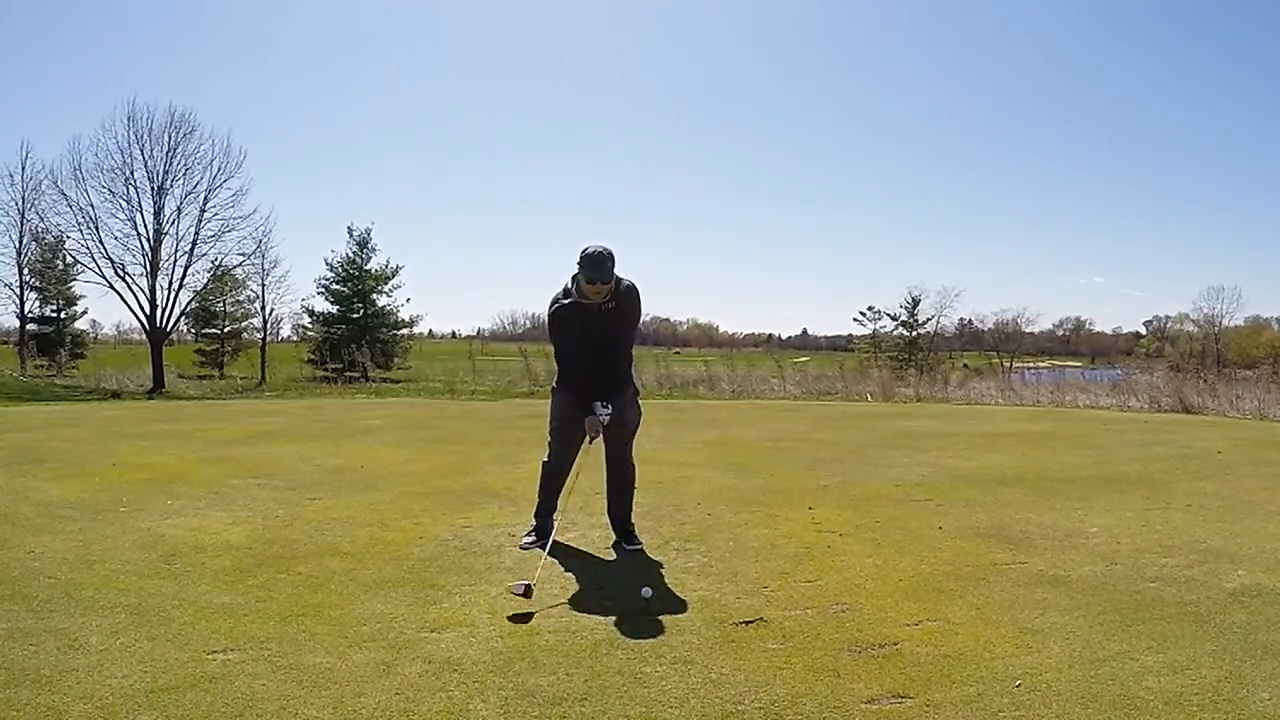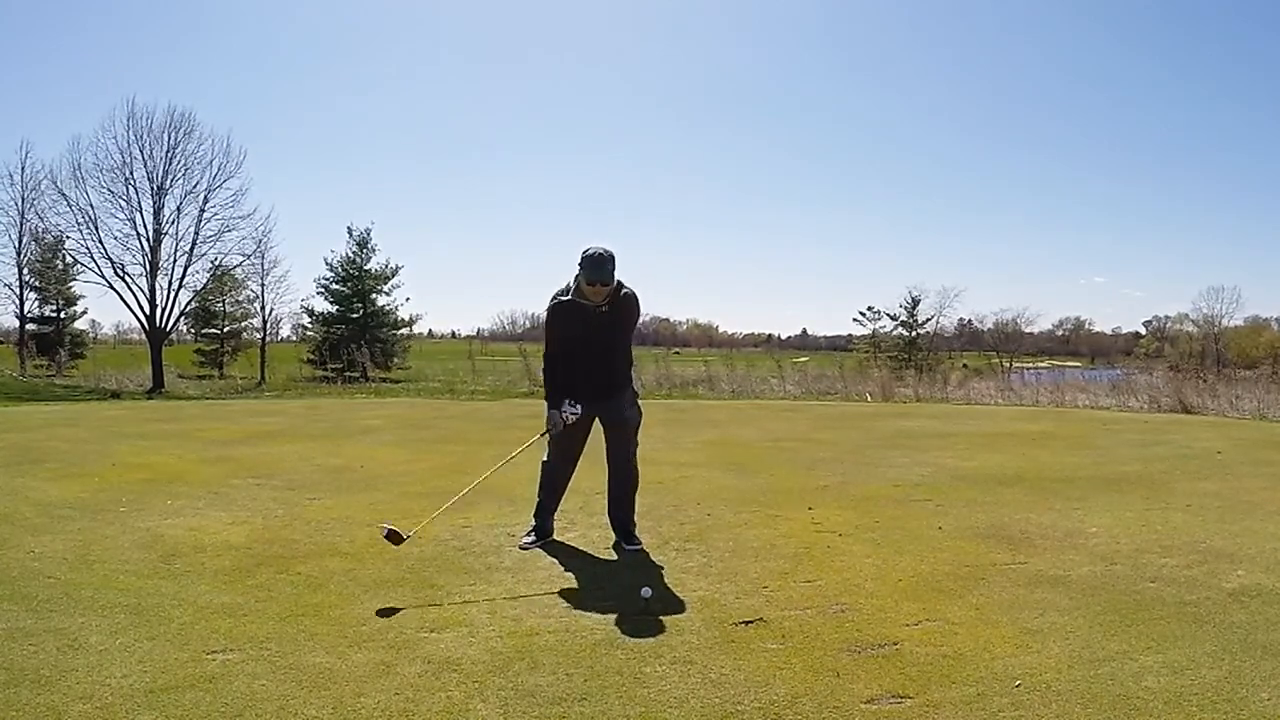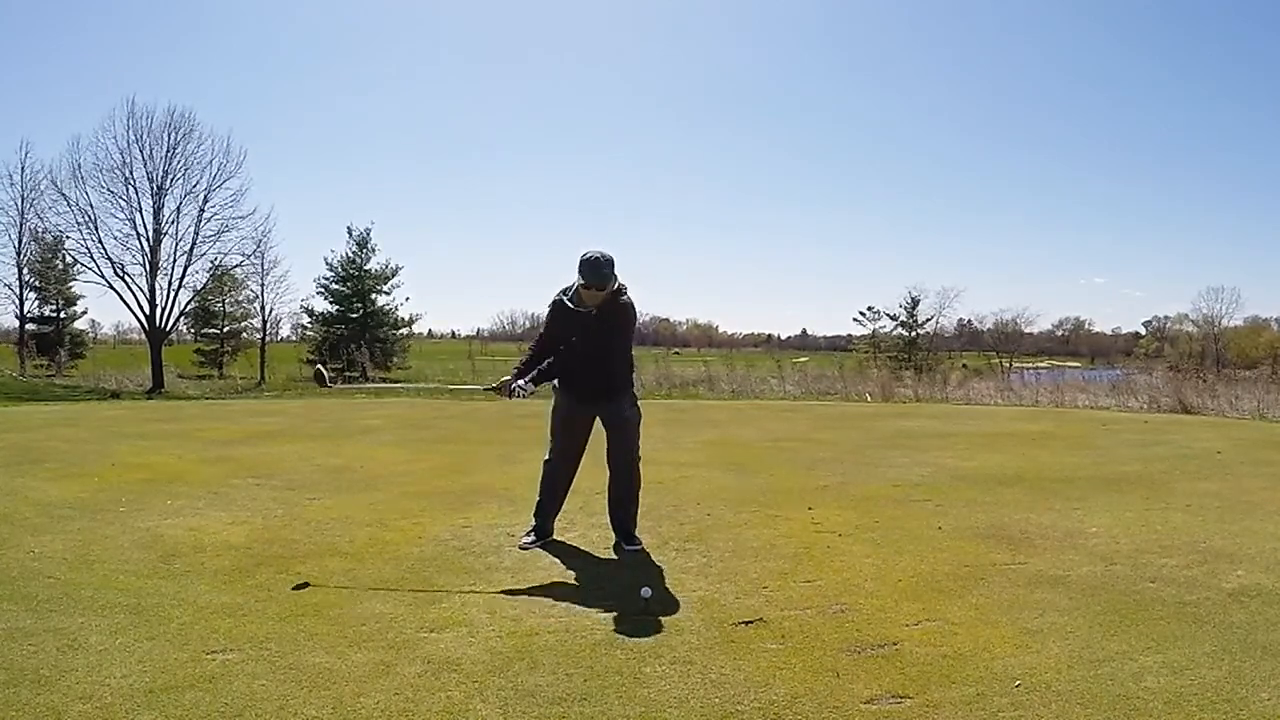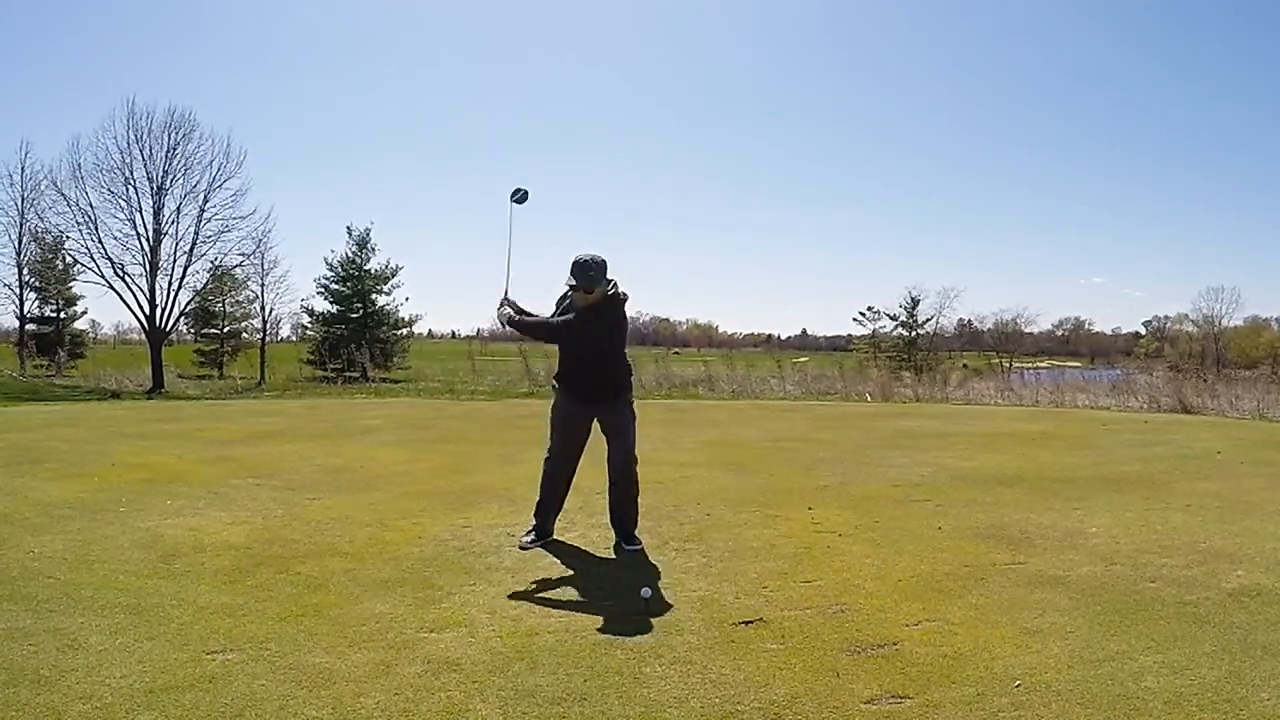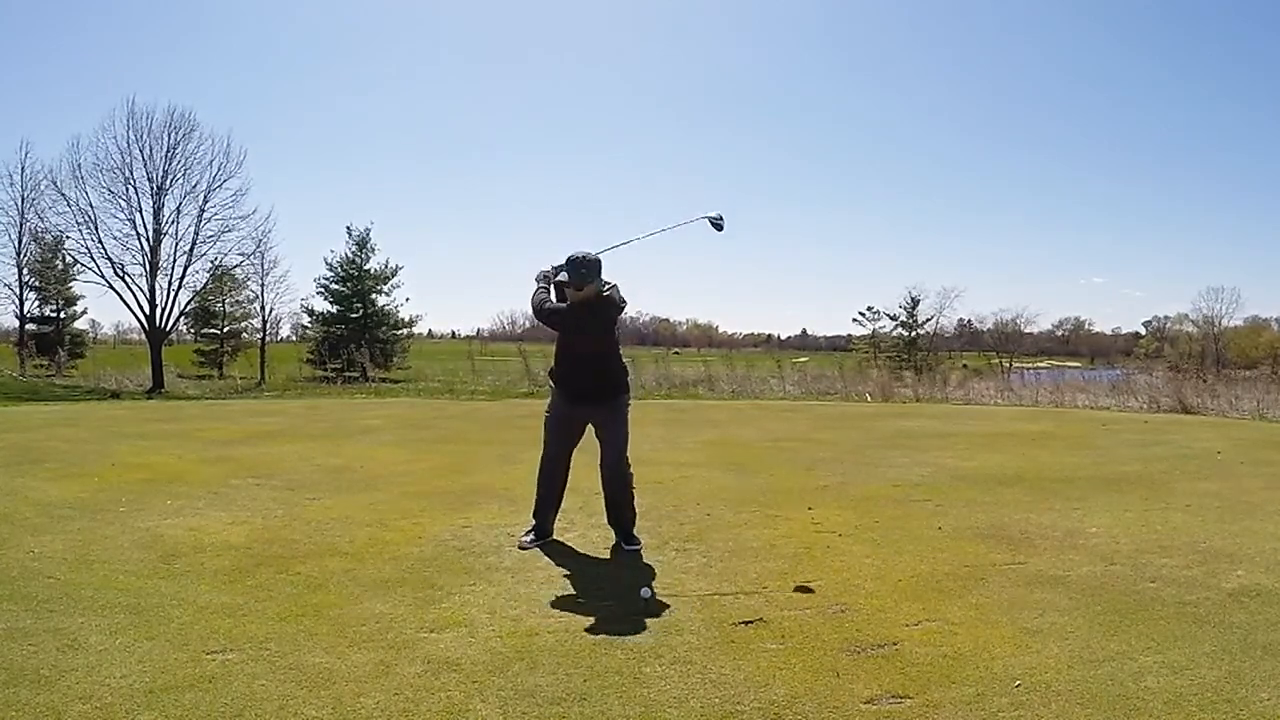
dt=0.2s
person 1, frame 1
left shoulder: (627, 294)
right shoulder: (561, 308)
left elbow: (620, 352)
right elbow: (569, 364)
left wrist: (606, 403)
right wrist: (587, 410)
left hip: (617, 392)
right hip: (572, 393)
left knee: (621, 461)
right knee: (557, 459)
left ankle: (623, 528)
right ankle: (542, 525)
person 1, frame 2
left shoulder: (626, 301)
right shoulder: (561, 305)
left elbow: (612, 355)
right elbow: (554, 358)
left wrist: (576, 404)
right wrist: (555, 403)
left hip: (616, 392)
right hip: (572, 392)
left knee: (624, 462)
right knee: (557, 460)
left ankle: (624, 528)
right ankle: (542, 526)
person 1, frame 3
left shoulder: (622, 309)
right shoulder: (563, 304)
left elbow: (577, 353)
right elbow: (544, 344)
left wrist: (531, 380)
right wrist: (518, 375)
left hip: (616, 393)
right hip: (574, 393)
left knee: (625, 462)
right knee: (559, 461)
left ankle: (624, 530)
right ankle: (542, 526)
person 1, frame 4
left shoulder: (609, 312)
right shoulder: (571, 300)
left elbow: (551, 329)
right elbow: (551, 329)
left wrist: (511, 318)
right wrist: (516, 310)
left hip: (613, 396)
right hip: (572, 394)
left knee: (622, 463)
right knee: (558, 460)
left ankle: (625, 530)
right ankle: (542, 526)
person 1, frame 5
left shoulder: (596, 311)
right shoulder: (579, 302)
left elbow: (544, 310)
left wrist: (543, 282)
right wrist: (552, 282)
left hip: (608, 397)
right hip: (568, 395)
left knee: (615, 464)
right knee: (552, 460)
left ankle: (624, 529)
right ankle: (542, 526)
